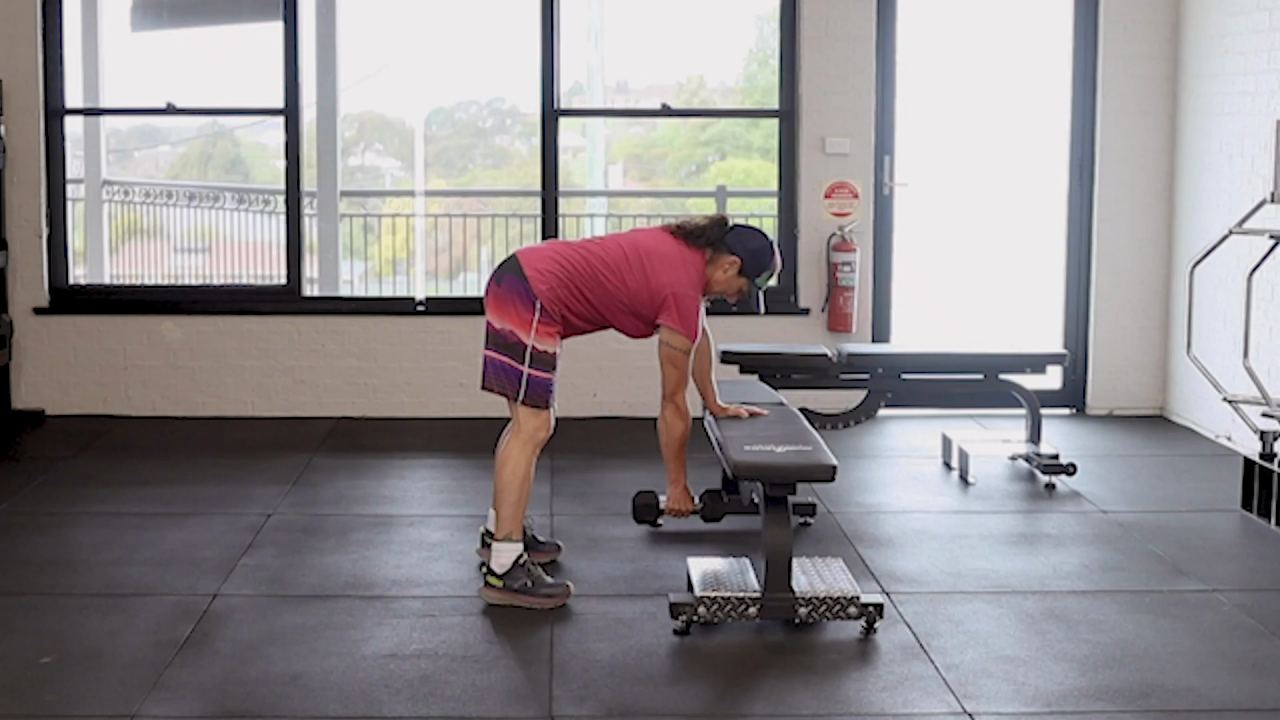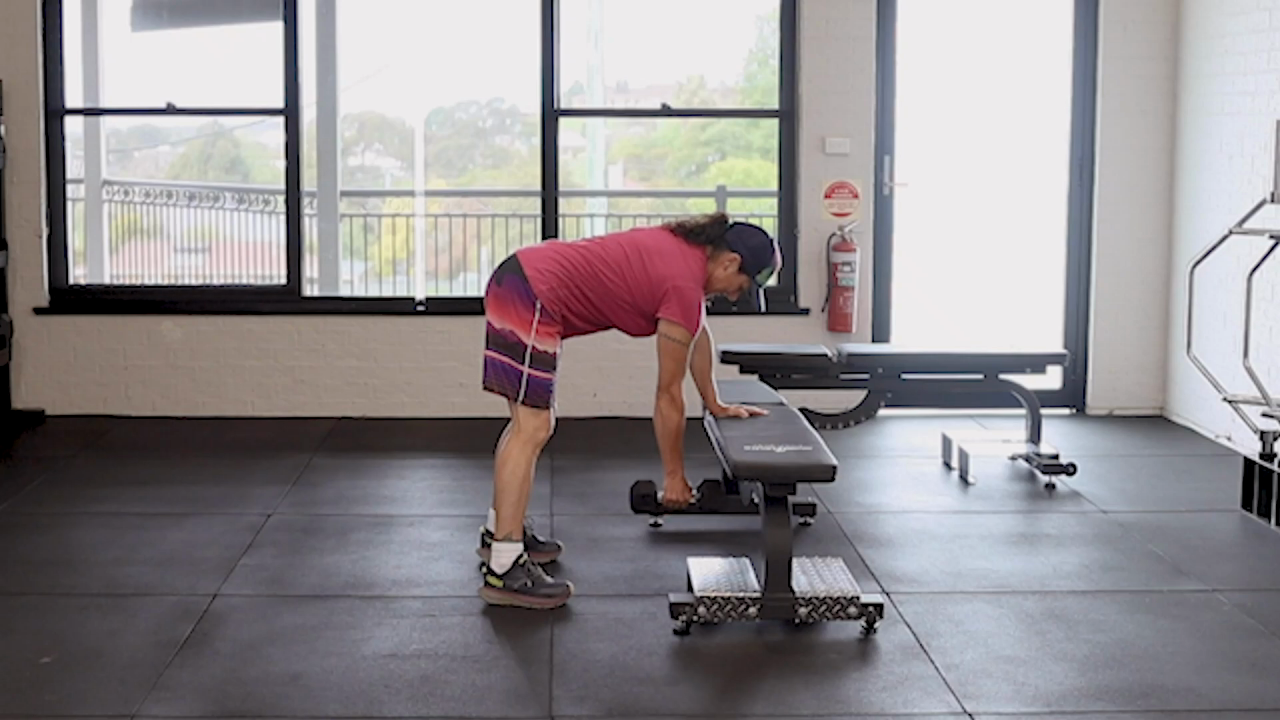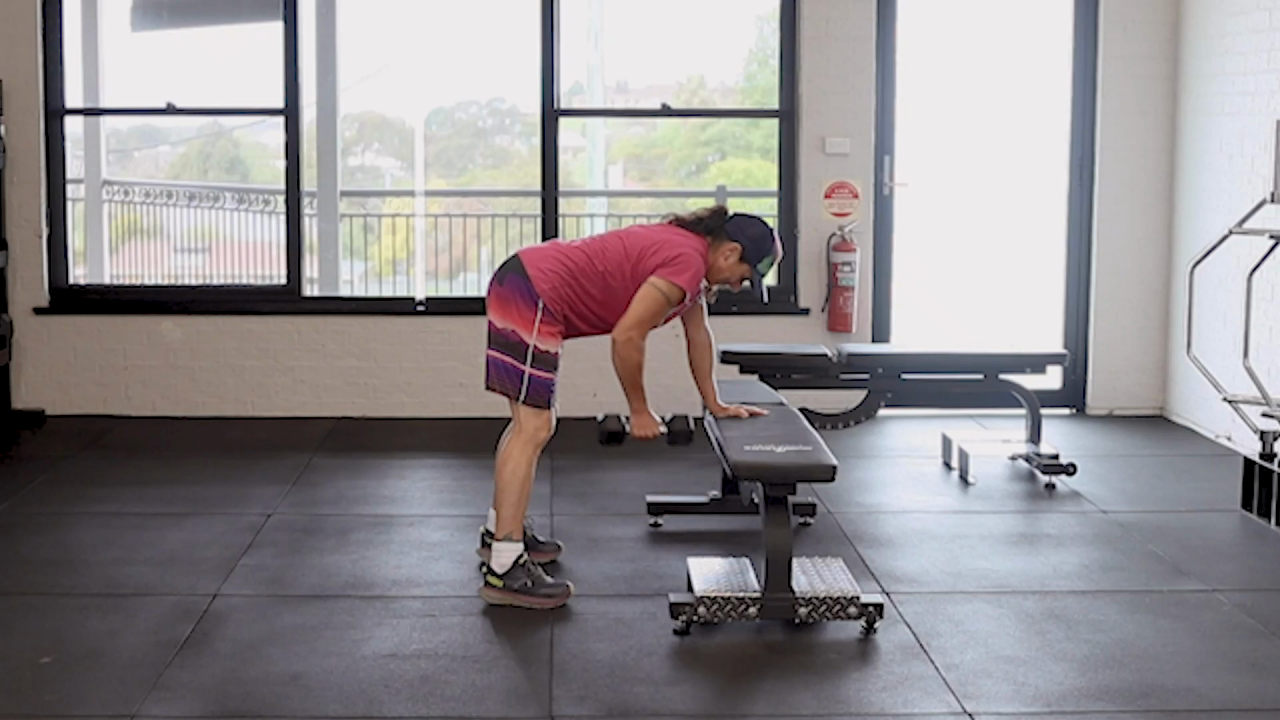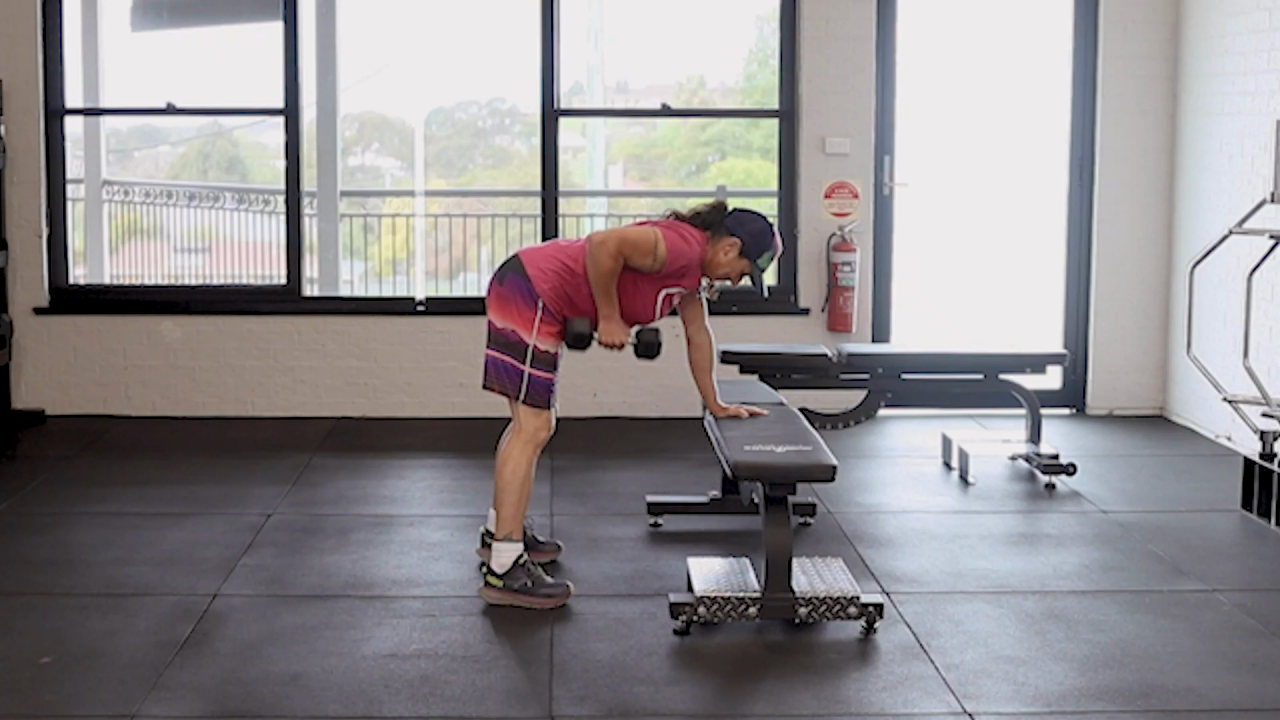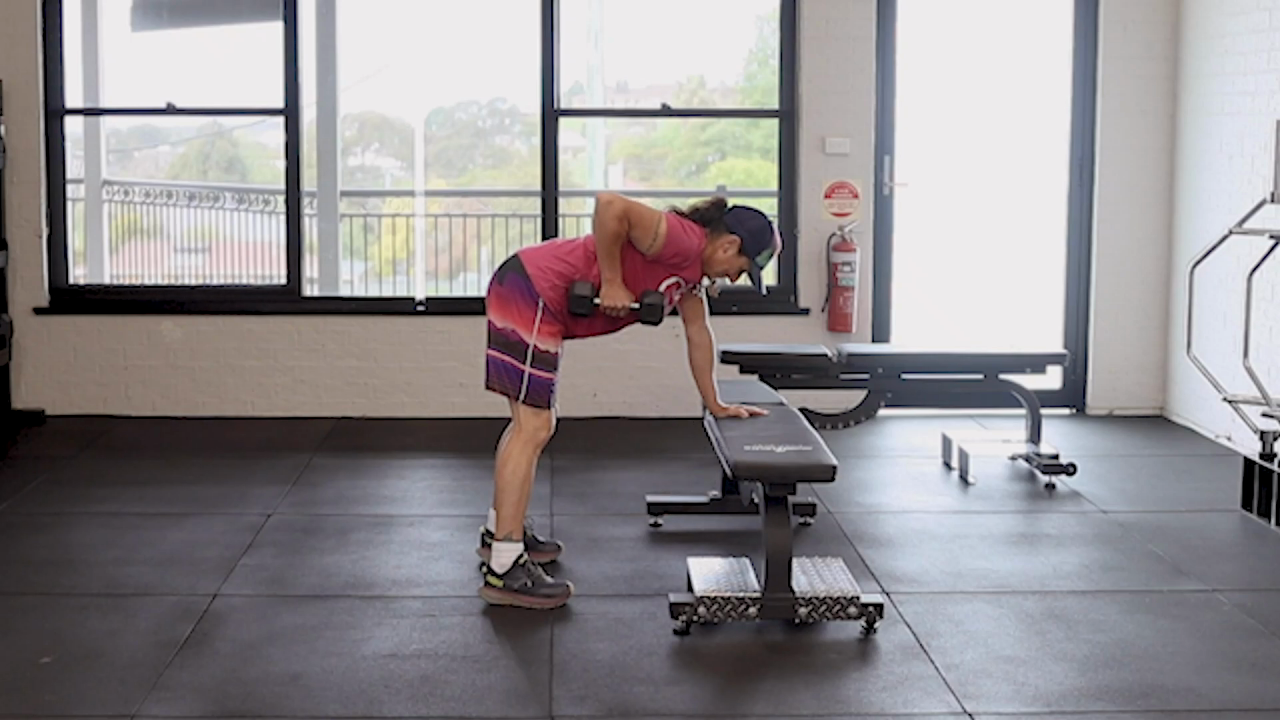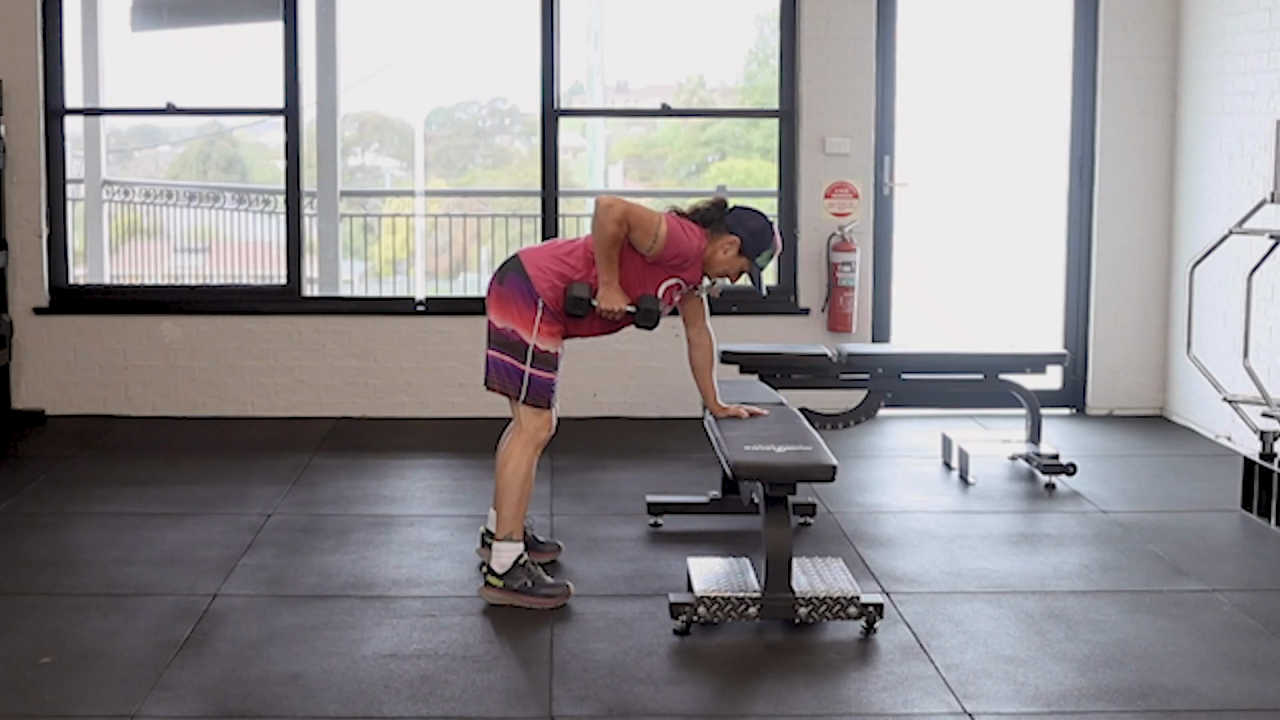
dt=0.4s
person 1, frame 1
left shoulder: (690, 253)
right shoulder: (682, 289)
left elbow: (699, 335)
right elbow: (672, 403)
left wrist: (716, 405)
right wrist: (677, 486)
left hip: (520, 281)
right hip: (530, 296)
left knee: (528, 421)
right knee: (532, 430)
left ankle: (500, 530)
right ankle: (504, 569)
person 1, frame 2
left shoulder: (690, 252)
right shoulder: (685, 286)
left elbow: (699, 335)
right elbow: (668, 394)
left wrist: (716, 405)
right wrist: (674, 477)
left hip: (522, 282)
right hip: (530, 296)
left knee: (528, 421)
right knee: (532, 429)
left ankle: (499, 530)
right ankle: (504, 569)
person 1, frame 3
left shoulder: (691, 254)
right shoulder: (685, 263)
left elbow: (698, 332)
right elbow: (626, 336)
left wrist: (715, 405)
right wrist: (638, 411)
left hip: (525, 287)
right hip: (531, 294)
left knee: (530, 421)
right knee: (534, 429)
left ankle: (499, 530)
right ankle: (504, 569)
person 1, frame 4
left shoulder: (692, 263)
right shoulder: (682, 249)
left elbow: (697, 332)
right elbow: (603, 243)
left wrist: (715, 404)
right wrist: (608, 318)
left hip: (526, 292)
right hip: (529, 294)
left knee: (530, 421)
right knee: (533, 430)
left ankle: (499, 530)
right ankle: (504, 570)
person 1, frame 5
left shoulder: (692, 263)
right shoulder: (681, 242)
left elbow: (697, 332)
right elbow: (610, 205)
left wrist: (714, 404)
right wrist: (612, 281)
left hip: (529, 293)
right hip: (529, 293)
left knee: (531, 422)
right knee: (534, 429)
left ankle: (500, 530)
right ankle: (504, 570)
person 1, frame 6
left shoulder: (693, 263)
right shoulder: (682, 243)
left elbow: (698, 332)
right elbow: (609, 208)
left wrist: (715, 404)
right wrist: (608, 285)
left hip: (531, 294)
right hip: (529, 293)
left knee: (530, 421)
right knee: (535, 429)
left ankle: (500, 530)
right ankle: (505, 569)
